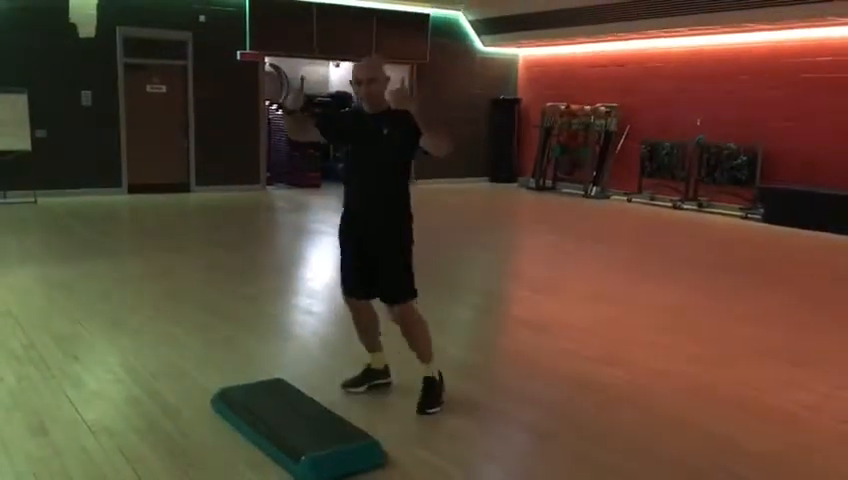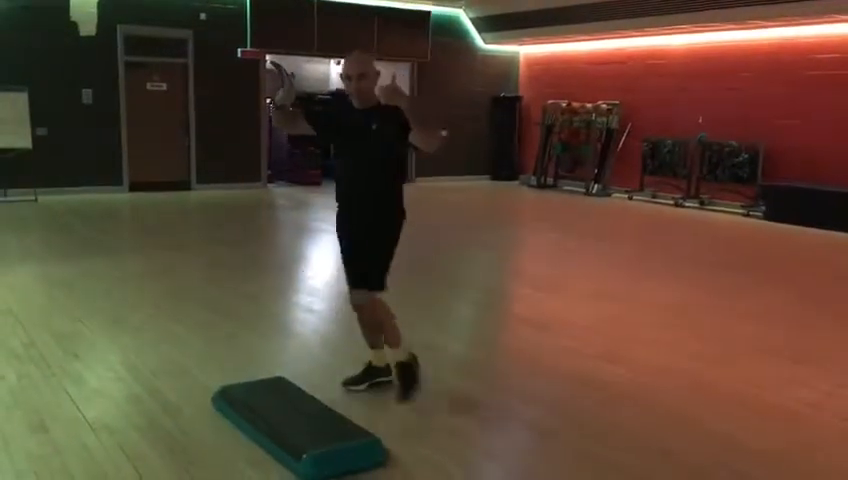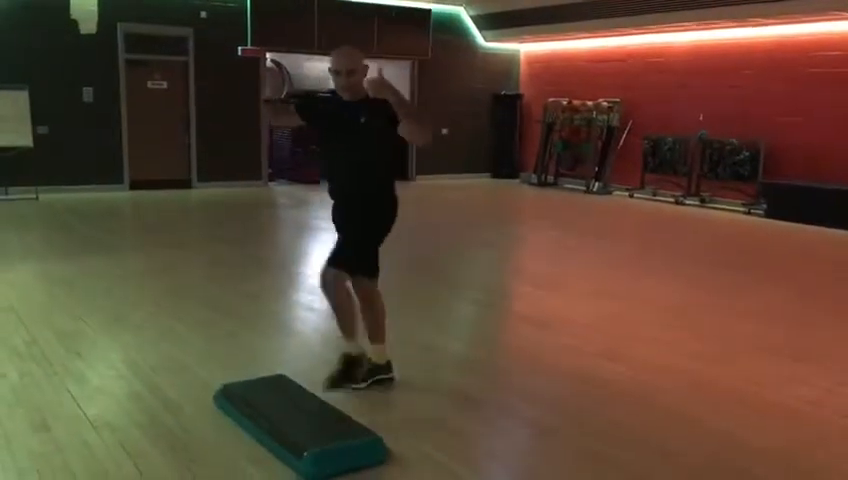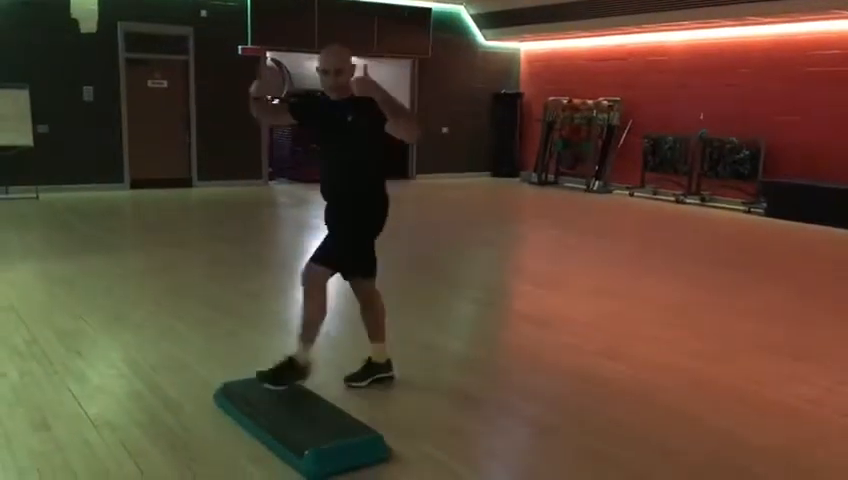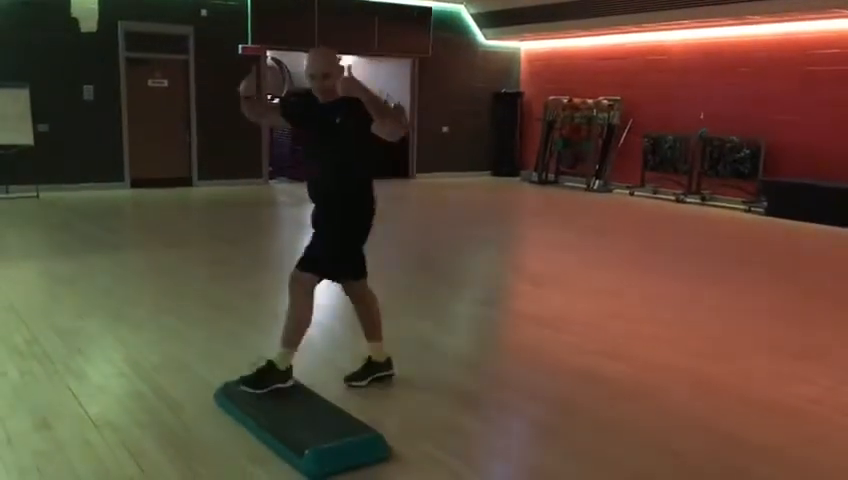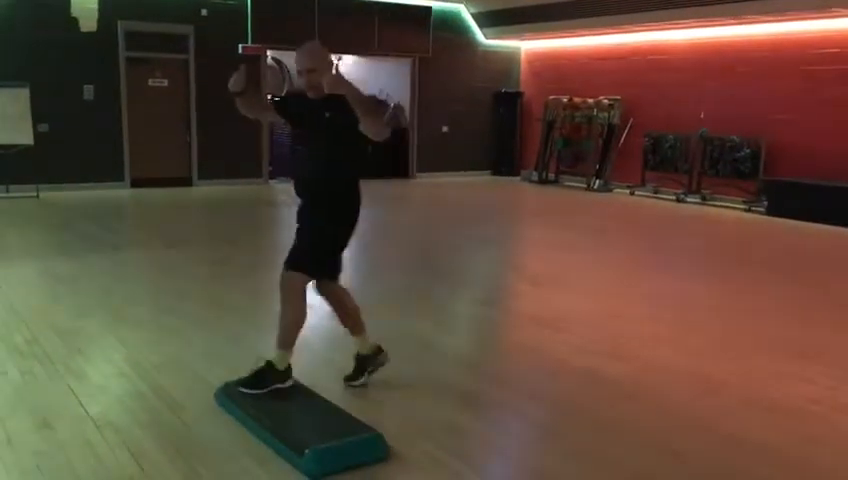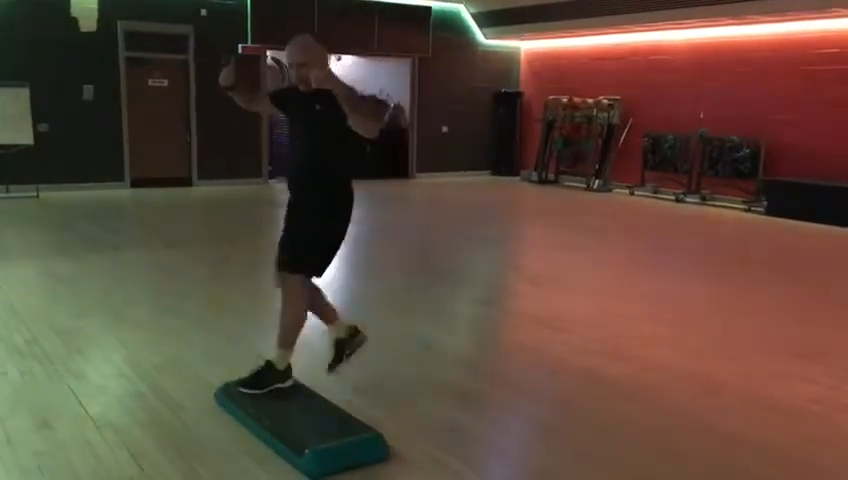
dt=0.1s
person 1, frame 1
left shoulder: (403, 119)
right shoulder: (346, 120)
left elbow: (442, 149)
right elbow: (300, 131)
left wrist: (414, 108)
right wrist: (292, 109)
left hip: (390, 225)
right hip: (353, 223)
left knee: (399, 307)
right knee: (355, 301)
left ankle: (432, 376)
right ankle: (377, 366)
person 1, frame 2
left shoulder: (393, 115)
right shoulder: (336, 114)
left elbow: (431, 144)
right elbow: (290, 126)
left wrist: (404, 105)
right wrist: (282, 105)
left hip: (383, 218)
right hip: (349, 217)
left knee: (363, 296)
right knee: (361, 297)
left ankle: (404, 358)
right ankle: (380, 365)
person 1, frame 3
left shoulder: (382, 107)
right shoulder: (326, 106)
left elbow: (422, 137)
right elbow: (281, 116)
left wrist: (393, 96)
left hip: (374, 208)
right hip: (345, 208)
left knee: (332, 278)
right knee: (362, 283)
left ankle: (353, 353)
right ankle: (378, 361)
person 1, frame 4
left shoulder: (369, 105)
right shoulder: (317, 106)
left elbow: (410, 134)
right elbow: (270, 116)
left wrist: (379, 94)
right wrist: (258, 96)
left hip: (365, 209)
right hip: (339, 208)
left knee: (313, 277)
right knee: (363, 284)
left ankle: (301, 361)
right ankle: (380, 361)
person 1, frame 5
left shoulder: (357, 107)
right shoulder: (306, 106)
left elbow: (395, 133)
right elbow: (261, 115)
left wrist: (364, 94)
right wrist: (247, 96)
left hip: (352, 211)
right hip: (329, 209)
left knee: (300, 281)
right knee: (355, 286)
left ankle: (281, 367)
right ankle: (380, 360)
person 1, frame 6
left shoulder: (346, 103)
right shoulder: (299, 102)
left elbow: (380, 132)
right elbow: (258, 110)
left wrist: (350, 92)
right wrist: (238, 91)
left hip: (336, 209)
right hip: (313, 207)
left knee: (292, 282)
right knee: (327, 286)
left ankle: (279, 368)
right ankle: (369, 351)
person 1, frame 7
left shoulder: (339, 97)
right shoulder: (295, 96)
left elbow: (370, 129)
right elbow: (255, 101)
left wrist: (335, 86)
right wrist: (231, 85)
left hip: (328, 206)
right hip: (302, 203)
left knee: (292, 282)
right knee: (291, 280)
left ankle: (280, 368)
right ankle: (345, 332)
